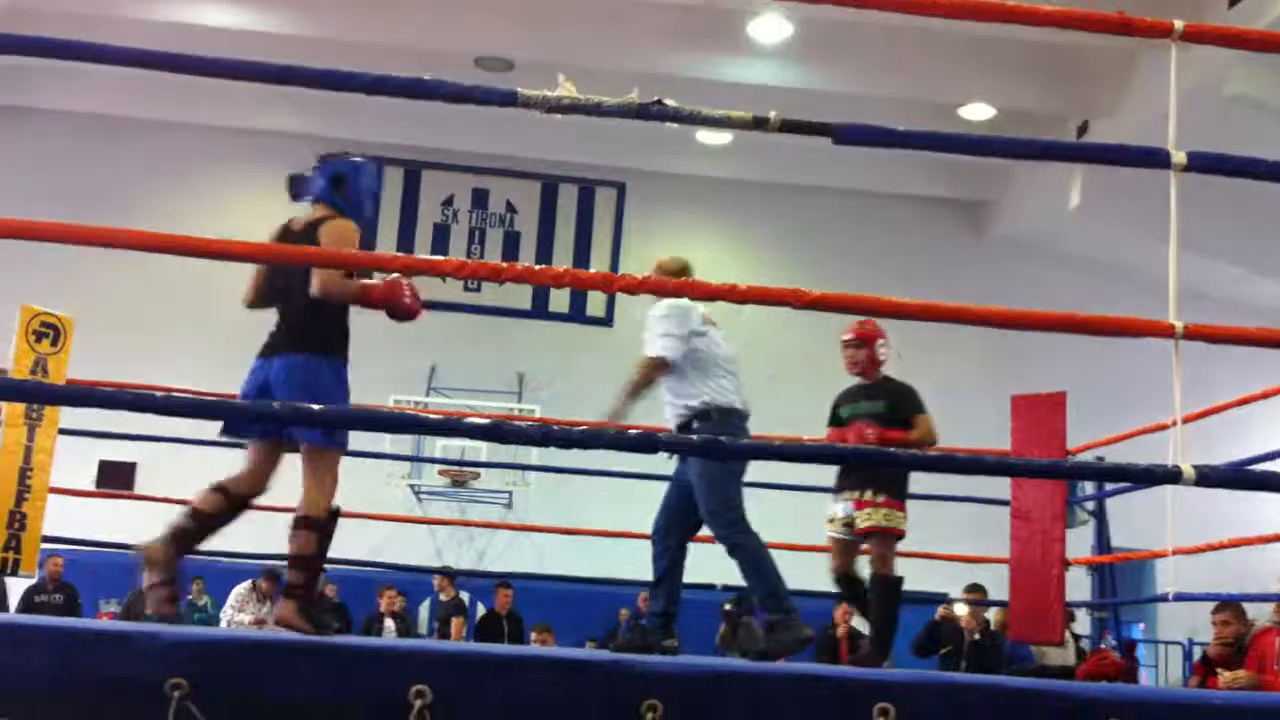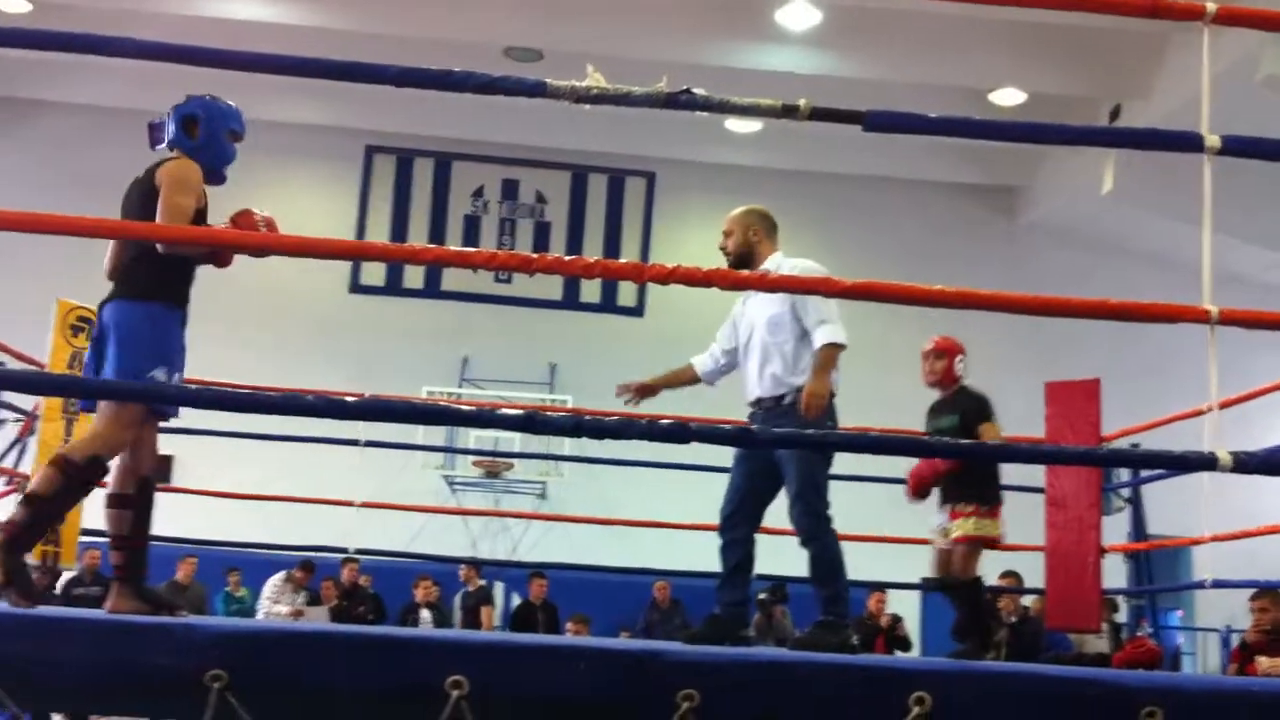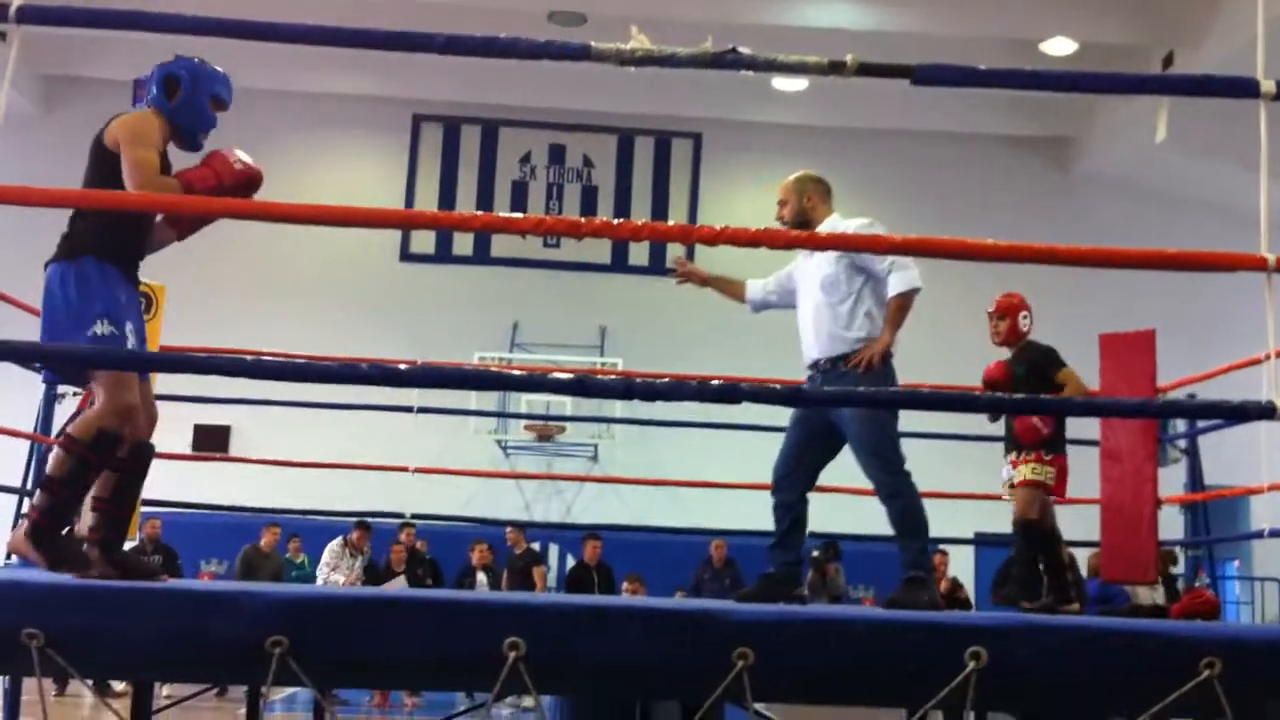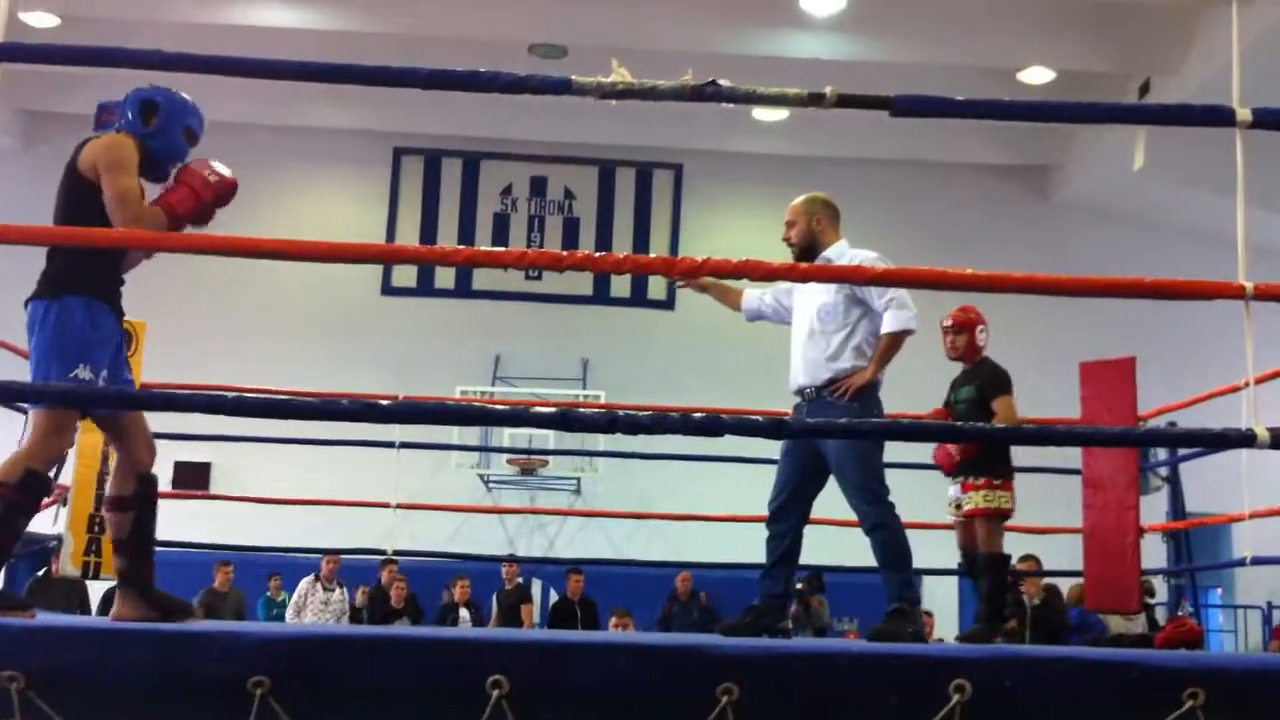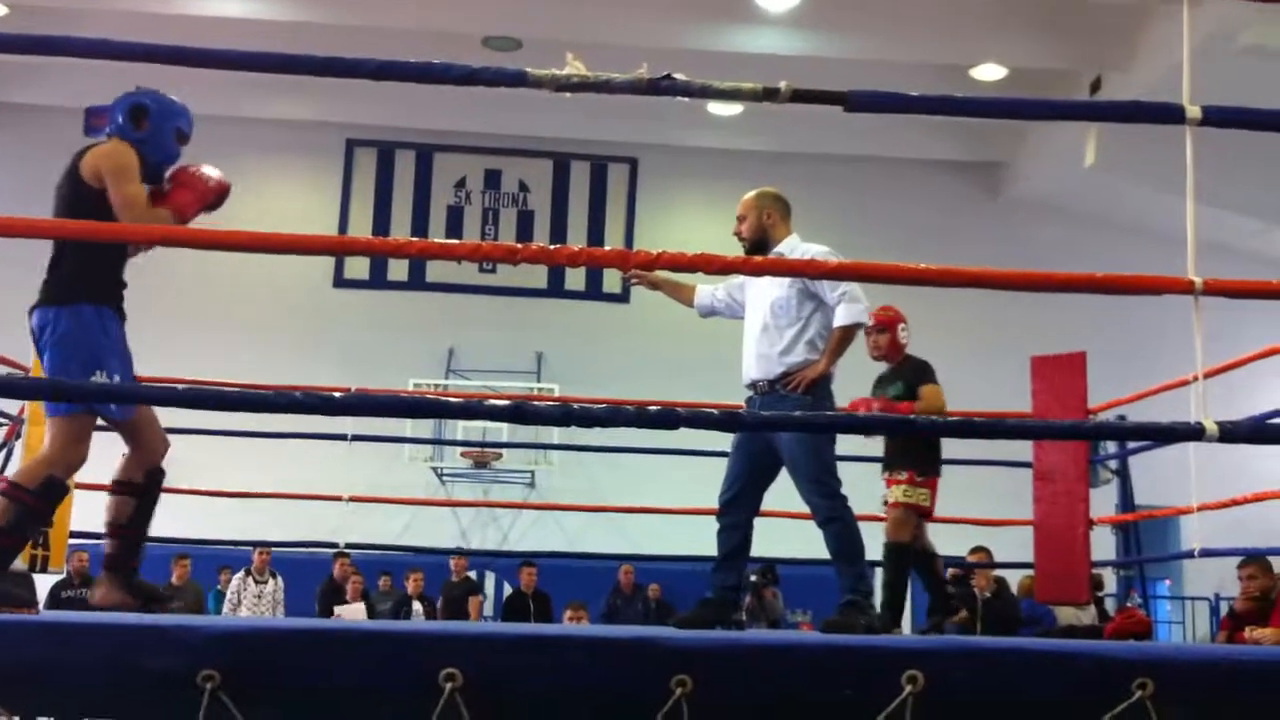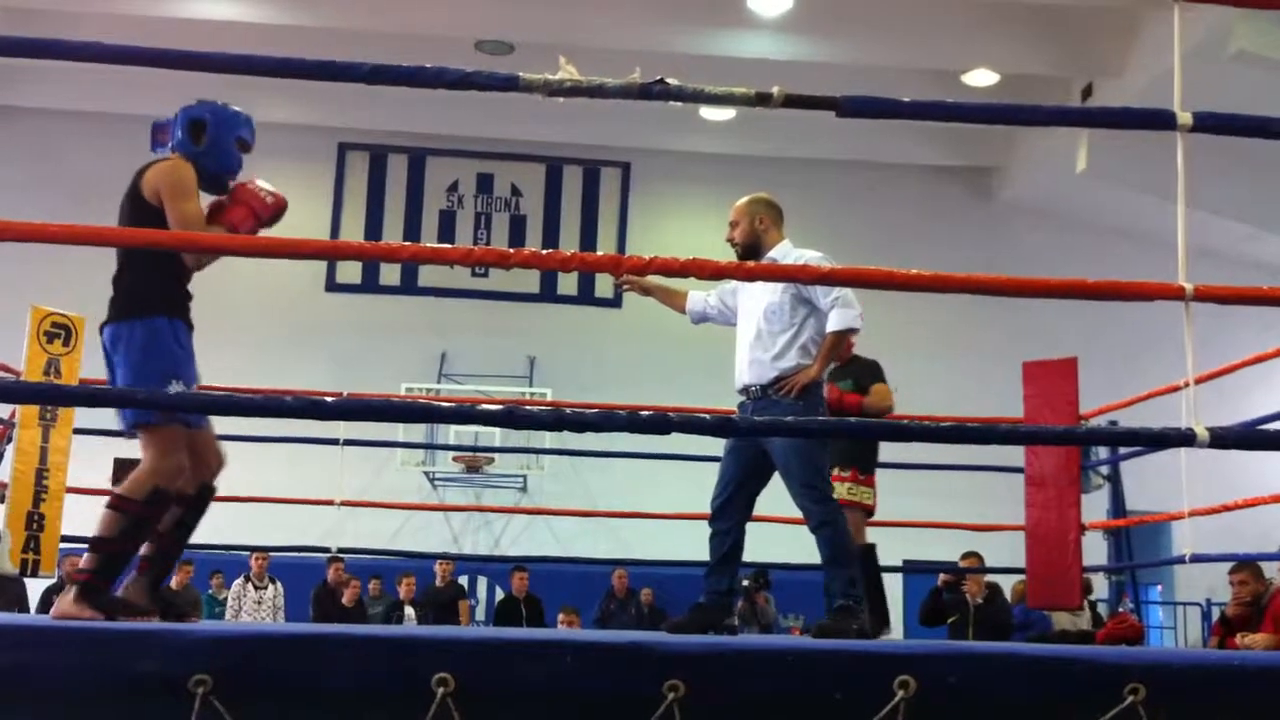
dt=0.7s
person 1, frame 1
left shoulder: (286, 232)
right shoulder: (341, 230)
left elbow: (253, 297)
right elbow: (324, 286)
right wrist: (380, 294)
left hip: (274, 359)
right hip: (316, 361)
left knee: (254, 473)
right knee: (321, 483)
left ankle: (168, 548)
right ankle: (294, 599)
person 1, frame 2
left shoulder: (144, 183)
right shoulder: (186, 171)
right elbow: (169, 239)
left wrist: (203, 253)
left hip: (121, 309)
right hip: (150, 312)
left knee: (139, 452)
right knee: (111, 437)
left ankle: (127, 586)
person 1, frame 3
left shoulder: (148, 143)
right shoulder: (138, 124)
right elbow: (142, 193)
left wrist: (205, 207)
right wrist: (208, 179)
left hip: (114, 281)
right hip: (87, 271)
left knee: (139, 416)
right knee: (118, 401)
left ankle: (101, 551)
right ankle: (40, 525)
person 1, frame 4
left shoulder: (114, 163)
right shoulder: (113, 146)
right elbow: (130, 226)
left wrist: (174, 214)
right wrist: (185, 198)
left hip: (95, 314)
right hip: (71, 307)
left knee: (137, 448)
right knee: (48, 441)
left ankle: (135, 590)
person 1, frame 5
left shoulder: (98, 171)
right shoulder: (114, 154)
right elbow: (143, 230)
left wrist: (169, 207)
right wrist: (189, 199)
left hip: (93, 317)
right hip: (79, 312)
left knee: (149, 442)
right knee: (66, 449)
left ankle: (117, 578)
person 1, frame 6
left shoulder: (164, 185)
right shoulder: (174, 171)
right elbow: (193, 251)
left wrist: (228, 226)
right wrist: (242, 217)
left hip: (156, 328)
right hip: (149, 325)
left knee: (204, 461)
right knee: (166, 463)
left ankle: (143, 586)
right ankle: (83, 592)
person 2, frame 1
left shoulder: (668, 308)
right shoulder: (697, 314)
left elbow: (658, 357)
left wrist: (623, 403)
right wrist: (680, 438)
left hip: (710, 430)
right hip: (704, 435)
left knee: (729, 526)
right knee: (668, 534)
left ankle: (786, 622)
right ankle: (658, 631)
person 2, frame 2
left shoulder: (800, 274)
right shoulder: (748, 300)
left elbow: (831, 331)
right elbow: (714, 361)
left wrist: (819, 378)
right wrist: (658, 384)
left hip: (801, 413)
right hip: (763, 418)
left knee: (809, 519)
right knee: (735, 519)
left ankle: (836, 624)
right ankle: (731, 617)
person 2, frame 3
left shoulder: (856, 233)
right shoulder: (805, 262)
left elbow: (906, 275)
right elbow: (760, 292)
left wrist: (886, 335)
right wrist: (706, 279)
left hip: (859, 375)
right hip: (821, 380)
left knee: (887, 475)
right knee: (788, 479)
left ankle: (920, 581)
right ankle: (784, 574)
person 2, frame 4
left shoulder: (859, 264)
right shoulder: (803, 284)
left elbow: (901, 314)
right elbow: (755, 303)
left wrist: (871, 370)
right wrist: (706, 285)
left hip: (845, 406)
right hip: (807, 409)
left knee: (872, 508)
right knee: (783, 511)
left ankle: (905, 612)
right ankle: (770, 607)
person 2, frame 5
left shoulder: (811, 258)
right shoulder: (754, 279)
left elbow: (853, 307)
right elbow: (708, 299)
left wrist: (823, 364)
right wrist: (658, 282)
left hip: (798, 400)
right hip: (760, 403)
left knee: (825, 501)
right knee: (734, 504)
left ankle: (858, 604)
right ankle: (722, 600)
person 2, frame 6
left shoulder: (804, 264)
right shoulder: (746, 284)
left elbow: (846, 312)
right elbow: (700, 305)
left wrist: (816, 369)
right wrist: (649, 288)
left hip: (790, 404)
right hip: (752, 408)
left knee: (817, 506)
right knee: (726, 508)
left ankle: (848, 607)
right ankle: (714, 604)
person 3, frame 1
left shoulder: (899, 392)
right shoulder: (844, 399)
left elbow: (928, 436)
right elbow: (832, 441)
left wrist: (880, 437)
right wrist: (835, 447)
left hip: (884, 491)
right hip: (848, 490)
left knee: (881, 564)
right knee: (840, 570)
left ankle: (879, 645)
right ankle: (880, 627)
person 3, frame 2
left shoulder: (973, 402)
right shoulder: (935, 410)
left elbow: (993, 443)
left wrist: (948, 461)
right wrist: (923, 475)
left hip: (977, 500)
right hip: (950, 501)
left knee: (962, 568)
right knee: (943, 574)
left ankle: (977, 639)
right ankle: (984, 621)
person 3, frame 3
left shoulder: (1040, 354)
right shoulder: (1008, 365)
left elbow: (1078, 388)
right elbow: (992, 416)
left wrist: (1045, 415)
right wrist: (992, 390)
left hip: (1042, 449)
right hip: (1017, 451)
left knee: (1025, 515)
right knee: (1042, 521)
left ankle: (1023, 588)
right ankle: (1063, 594)
person 3, frame 4
left shoulder: (992, 374)
right shoulder: (957, 382)
left elbow: (1008, 420)
left wrist: (962, 447)
right wrist: (938, 426)
left hip: (990, 472)
right hip: (963, 474)
left knee: (988, 545)
right knee: (968, 547)
left ankle: (989, 622)
right ankle: (996, 615)
person 3, frame 5
left shoulder: (918, 368)
right shoulder: (883, 380)
left elbow: (936, 405)
left wrist: (888, 409)
right wrist: (863, 413)
left hip: (918, 466)
right hip: (895, 467)
left knee: (897, 532)
right knee: (916, 541)
left ankle: (890, 617)
right ankle: (943, 609)
person 3, frame 6
left shoulder: (865, 367)
right shoulder: (827, 377)
left elbow: (885, 403)
left wrist: (840, 400)
left hip: (855, 467)
right hip: (829, 467)
left knee: (854, 538)
left ankle: (878, 619)
